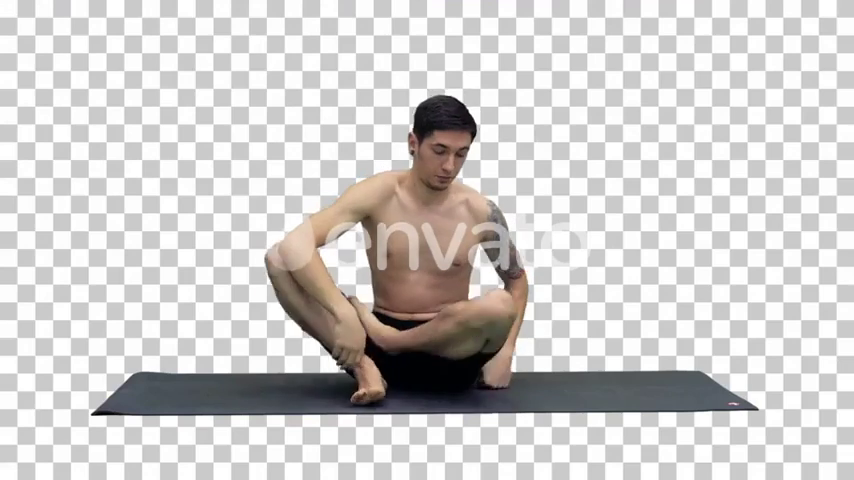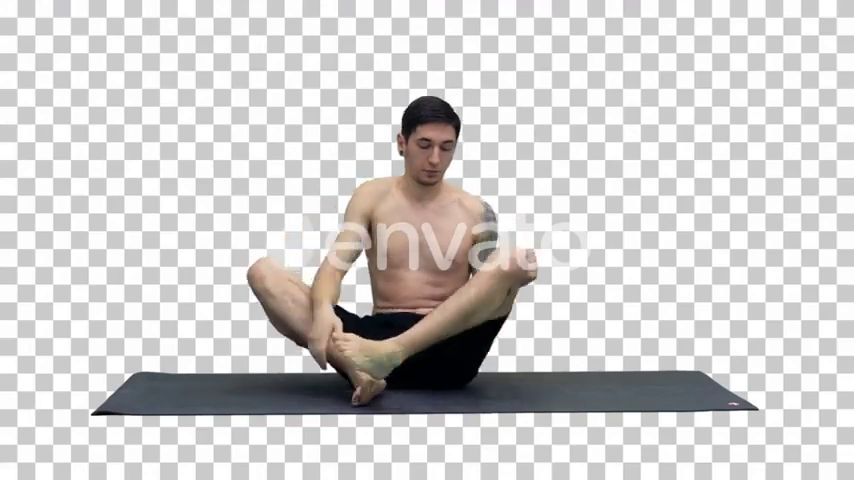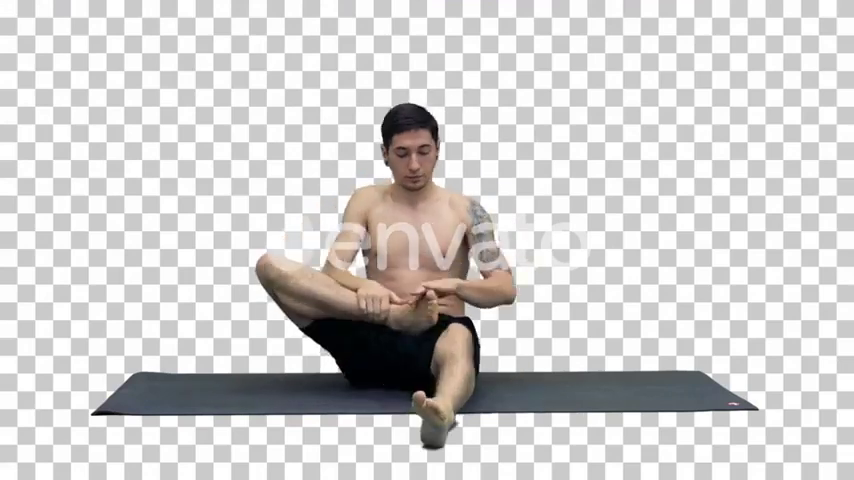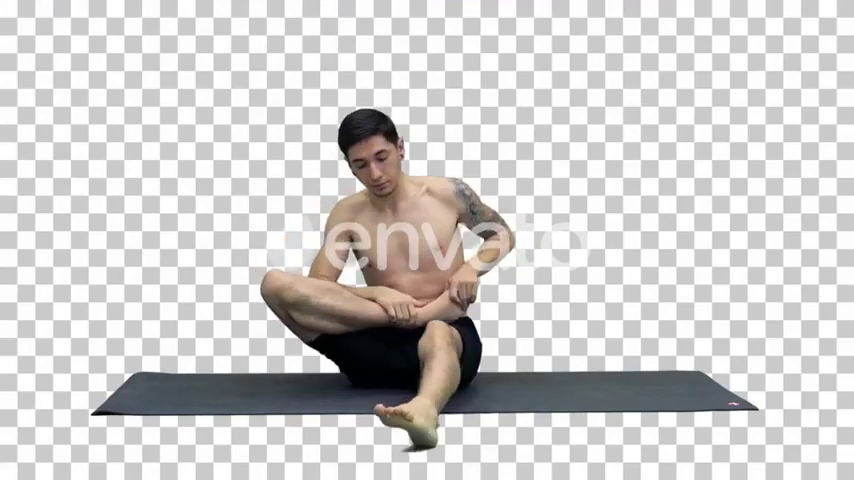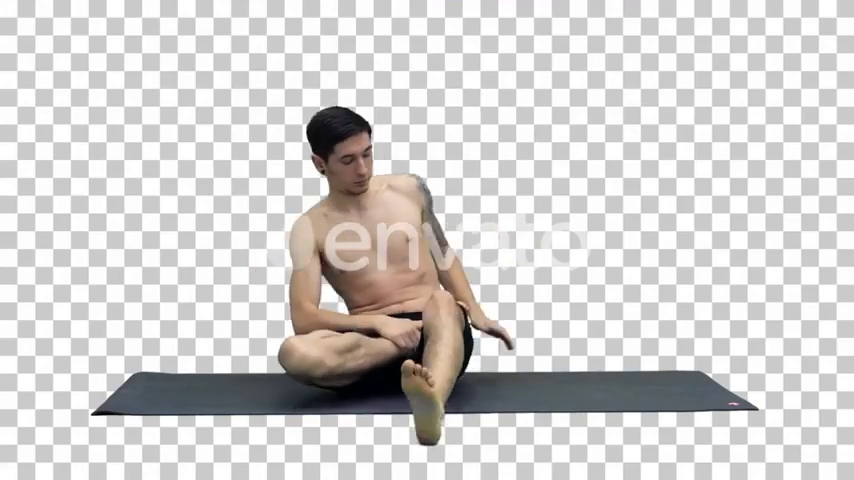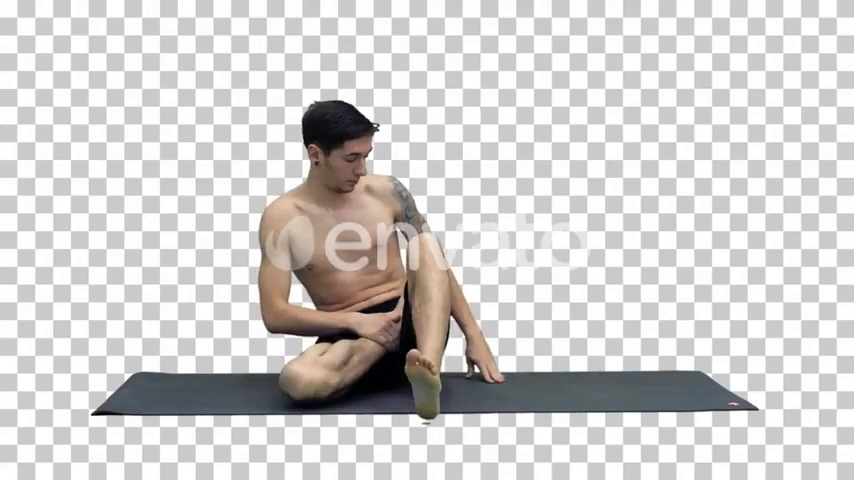
dt=0.4s
person 1, frame 1
left shoulder: (481, 212)
right shoulder: (378, 192)
left elbow: (516, 281)
right elbow: (294, 244)
left wrist: (503, 354)
right wrist: (345, 314)
left hip: (448, 356)
right hip: (382, 337)
left knee: (496, 307)
right knee: (278, 257)
left ankle: (385, 339)
right ankle: (364, 366)
person 1, frame 2
left shoulder: (475, 211)
right shoulder: (373, 195)
left elbow: (491, 295)
right elbow: (333, 266)
left wrist: (515, 275)
right wrist: (321, 311)
left hip: (451, 349)
right hip: (383, 334)
left knee: (512, 259)
right knee: (262, 272)
left ankle: (386, 352)
right ankle: (358, 367)
person 1, frame 3
left shoulder: (464, 209)
right shoulder: (367, 201)
left elbow: (507, 289)
right elbow: (331, 272)
left wrist: (450, 286)
right wrist: (364, 286)
left hip: (440, 333)
right hip: (378, 343)
left knee: (455, 343)
right knee: (270, 266)
right ankle: (395, 313)
person 1, frame 4
left shoulder: (447, 192)
right shoulder: (347, 214)
left elbow: (504, 236)
right elbow: (316, 289)
left wrist: (473, 266)
right wrist: (379, 291)
left hip: (450, 337)
right hip: (382, 346)
left knee: (438, 335)
right knee: (277, 285)
person 1, frame 5
left shoulder: (409, 189)
right shoulder: (309, 228)
left elbow: (444, 257)
right elbow: (304, 319)
left wrist: (476, 313)
right wrist: (379, 323)
left hip: (433, 325)
right hip: (374, 337)
left knee: (441, 301)
right knee: (294, 353)
left ankle: (432, 399)
right ankle: (420, 352)
person 1, frame 6
left shoulder: (385, 191)
right shoulder: (282, 217)
left elbow: (436, 263)
right elbow: (275, 314)
left wrist: (474, 336)
right wrist: (354, 321)
left hip: (409, 319)
right hip: (349, 336)
left knee: (425, 243)
right knee: (296, 380)
left ankle: (427, 363)
right ankle: (398, 346)
